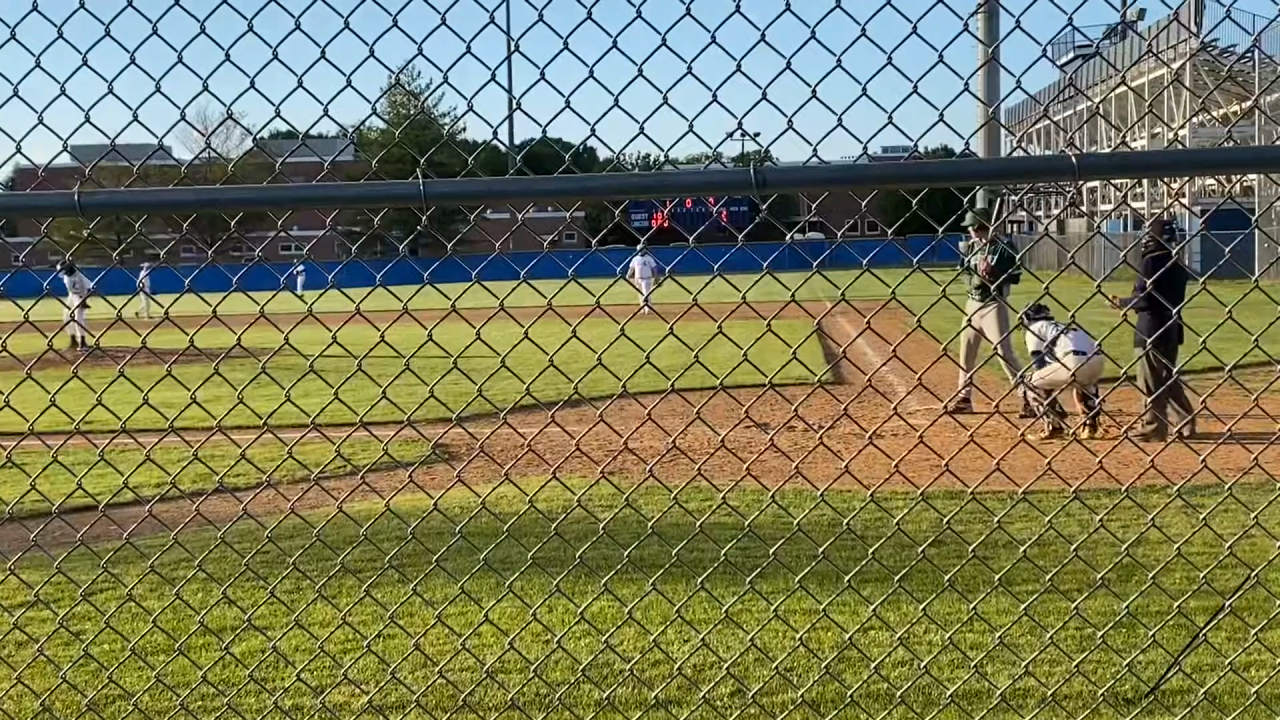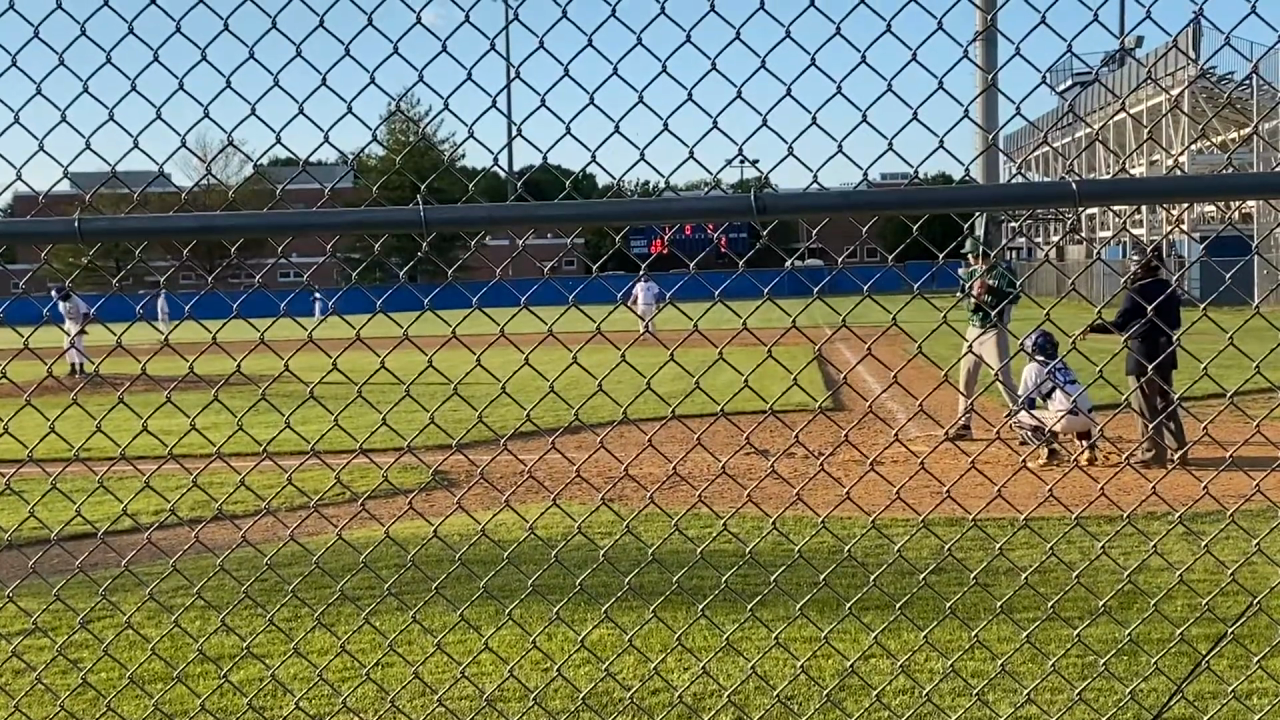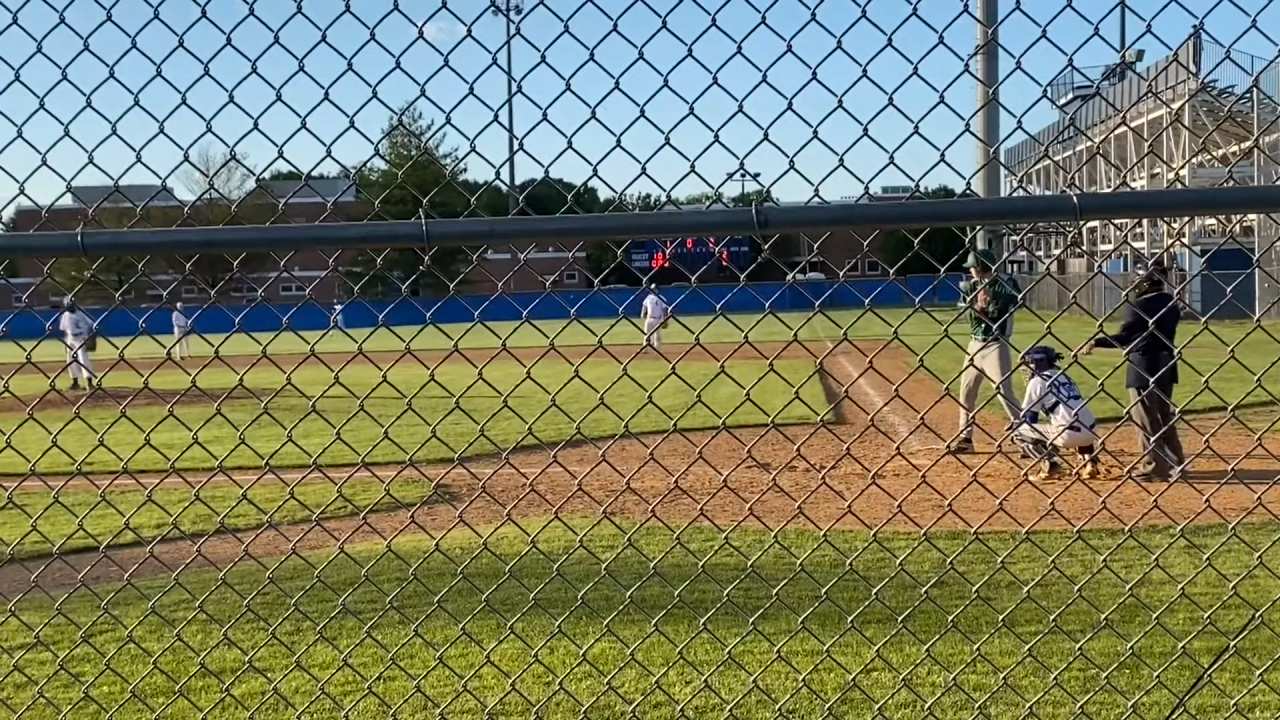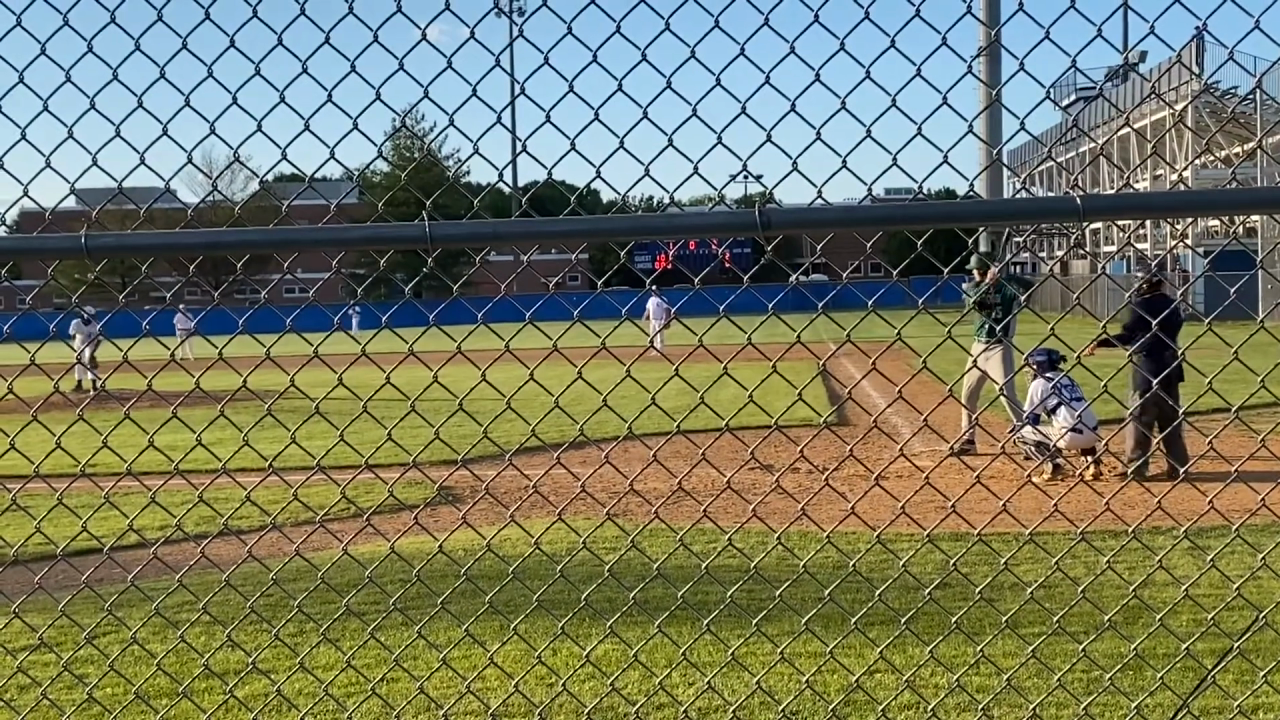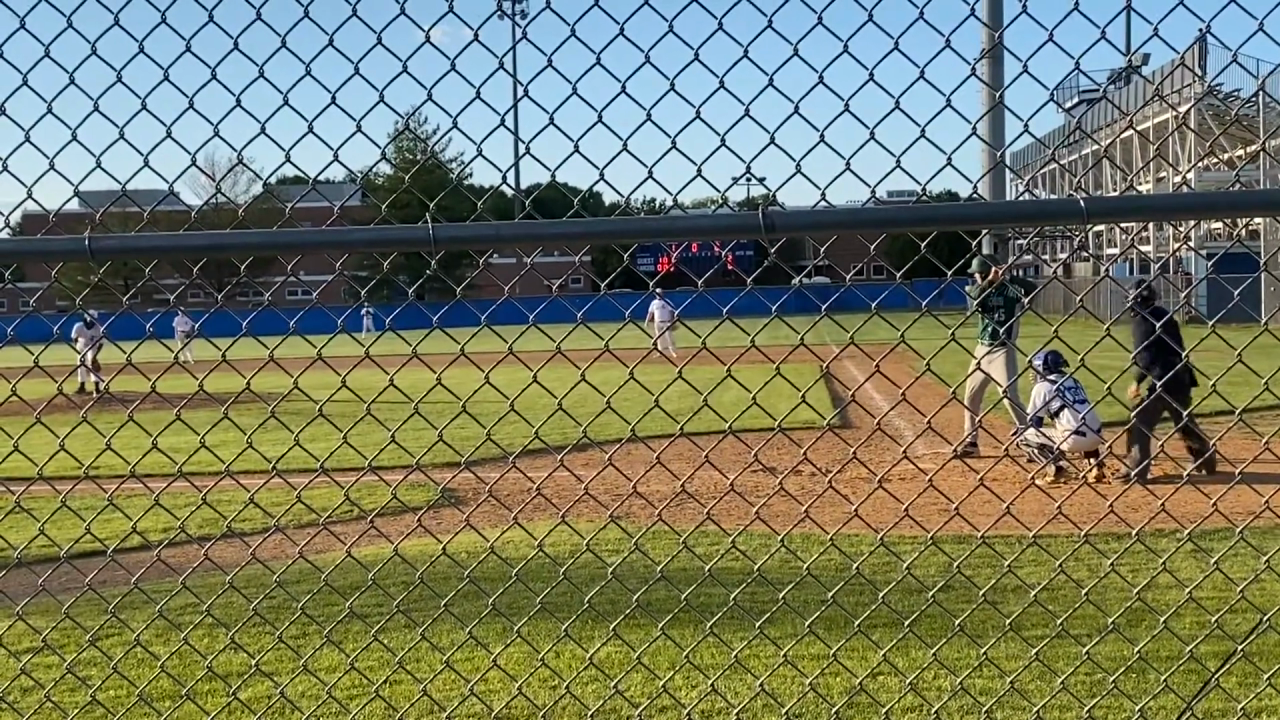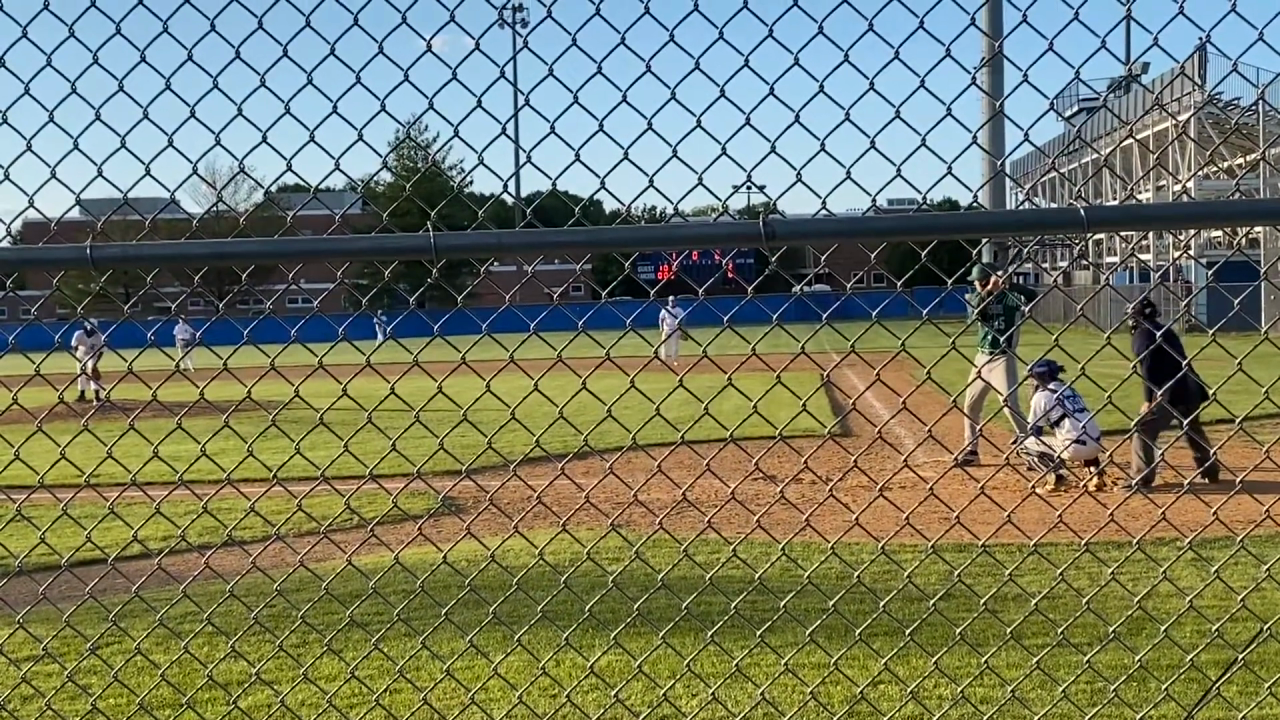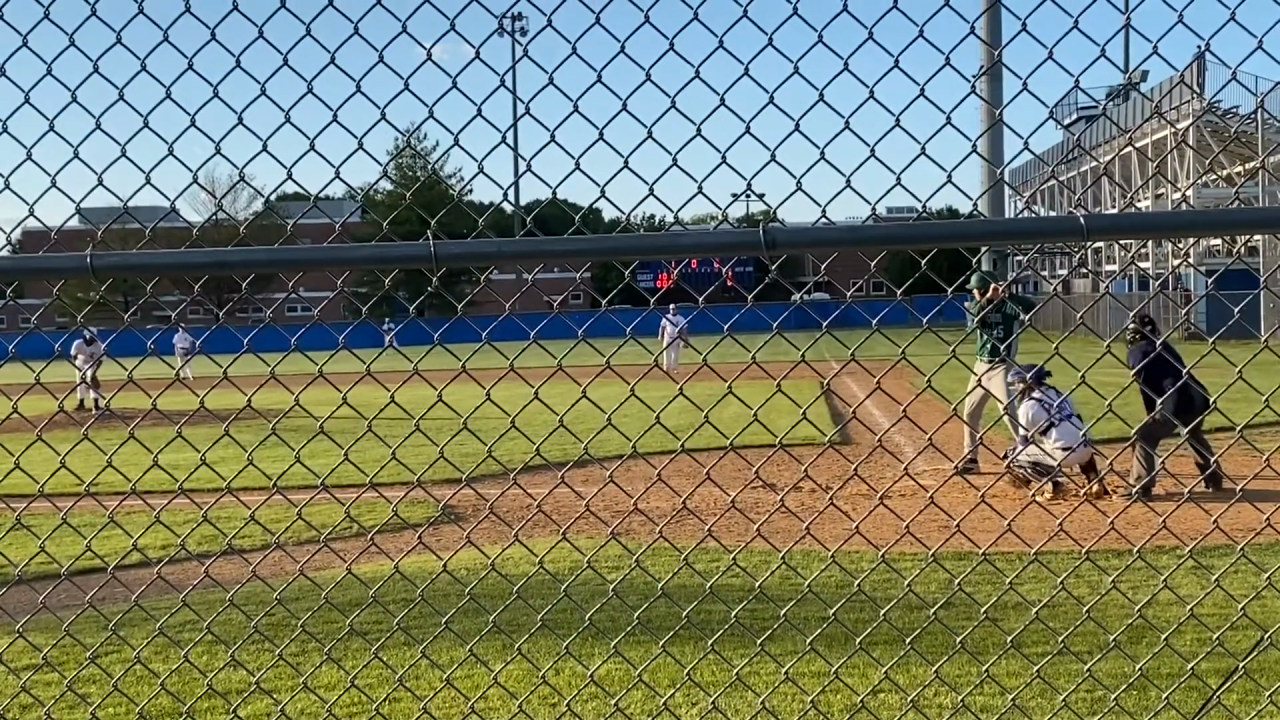
dt=0.7s
person 1, frame 1
left shoulder: (1150, 263)
right shoulder: (1177, 264)
left elbow: (1143, 300)
right elbow: (1177, 297)
left wrist: (1120, 302)
left hip: (1152, 326)
right hip: (1171, 325)
left knee: (1151, 380)
right knee: (1169, 377)
left ankle: (1154, 427)
right ankle: (1185, 422)
person 1, frame 2
left shoulder: (1136, 291)
right shoulder: (1169, 289)
left elbow: (1120, 324)
right elbow: (1176, 323)
left wrist: (1091, 328)
left hip: (1143, 351)
right hip: (1165, 350)
left knee: (1146, 406)
right knee: (1167, 402)
left ankle: (1153, 454)
right ankle: (1177, 451)
person 1, frame 3
left shoulder: (1139, 305)
right shoulder: (1171, 303)
left elbow: (1125, 337)
left wrist: (1095, 342)
left hip: (1144, 364)
right hip: (1166, 363)
left knee: (1146, 418)
right knee: (1164, 415)
left ankle: (1155, 467)
right ankle: (1174, 464)
person 1, frame 4
left shoulder: (1140, 305)
right shoulder: (1172, 304)
left elbow: (1126, 337)
right elbow: (1173, 334)
left wrist: (1097, 343)
left hip: (1148, 366)
right hip: (1170, 365)
left knee: (1140, 419)
right knee: (1171, 418)
left ankle: (1135, 468)
right ankle: (1178, 467)
person 1, frame 5
left shoulder: (1141, 320)
right shoulder: (1164, 315)
left elbow: (1149, 356)
right elbow: (1177, 348)
left wrist: (1137, 382)
left hip: (1163, 377)
right hip: (1181, 374)
left knee: (1139, 421)
right knee: (1184, 420)
left ankle: (1137, 471)
right ankle: (1206, 461)
person 1, frame 6
left shoulder: (1141, 335)
right shoulder: (1165, 330)
left elbow: (1148, 370)
right elbow: (1178, 362)
left wrist: (1148, 400)
left hip: (1171, 391)
right hip: (1192, 387)
left knee: (1143, 430)
right knee: (1194, 429)
left ankle: (1141, 480)
right ankle: (1210, 471)
person 1, frame 7
left shoulder: (1136, 352)
right shoulder: (1163, 346)
left elbow: (1146, 384)
left wrist: (1151, 414)
left hip: (1175, 401)
right hip: (1197, 398)
left knee: (1144, 438)
right knee: (1195, 436)
left ankle: (1140, 488)
right ankle: (1214, 479)
person 2, frame 1
left shoulder: (1004, 246)
right shoulder: (971, 246)
left elbow: (1015, 277)
right elbow: (966, 276)
left wrist: (992, 272)
right wrist: (977, 279)
left hip: (994, 305)
right hip: (973, 304)
left knee: (1004, 352)
right knee: (967, 351)
left ankle: (1028, 397)
right ankle: (964, 398)
person 2, frame 2
left shoulder: (1003, 271)
right shoulder: (970, 273)
left elbow: (1013, 296)
right elbow: (968, 305)
left wrist: (988, 289)
right wrist: (974, 297)
left hip: (994, 332)
right hip: (973, 330)
left knee: (1003, 378)
right knee: (966, 378)
right ankle: (963, 424)
person 2, frame 3
left shoulder: (1004, 283)
right shoulder: (971, 286)
left elbow: (1019, 299)
right elbow: (970, 316)
left wrist: (992, 295)
right wrist: (979, 306)
left hip: (996, 345)
right hip: (975, 344)
left knee: (1004, 392)
right knee: (966, 392)
right ankle: (965, 438)
person 2, frame 4
left shoulder: (1008, 286)
right shoulder: (975, 286)
left elbow: (1029, 287)
right elbow: (970, 300)
left wrist: (1003, 276)
right wrist: (987, 283)
left hip: (1000, 347)
right hip: (979, 346)
left knee: (1007, 394)
right knee: (968, 394)
right ankle: (968, 440)
person 2, frame 5
left shoulder: (1009, 289)
right shoulder: (979, 289)
left elbow: (1032, 289)
right elbow: (975, 299)
left wrist: (1007, 278)
right wrist: (990, 280)
left hip: (1003, 350)
right hip: (982, 349)
left knee: (1010, 396)
right knee: (971, 396)
right ankle: (970, 442)
person 2, frame 6
left shoulder: (1010, 297)
right shoulder: (979, 297)
left elbow: (1032, 296)
right elbow: (974, 311)
left wrist: (1008, 285)
right wrist: (989, 291)
left hip: (1003, 358)
right hip: (982, 357)
left knee: (1010, 404)
right knee: (971, 404)
right ankle: (971, 451)
person 2, frame 7
left shoulder: (1009, 305)
right shoulder: (977, 305)
left elbow: (1030, 307)
right elbow: (974, 317)
left wrist: (1007, 294)
right wrist: (989, 298)
left hip: (1002, 367)
right hip: (981, 365)
left knee: (1008, 413)
right knee: (970, 412)
right ankle: (970, 459)
